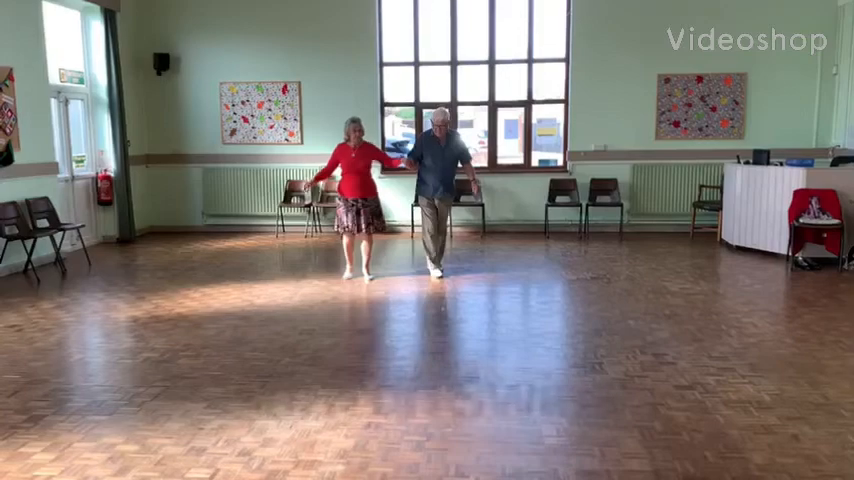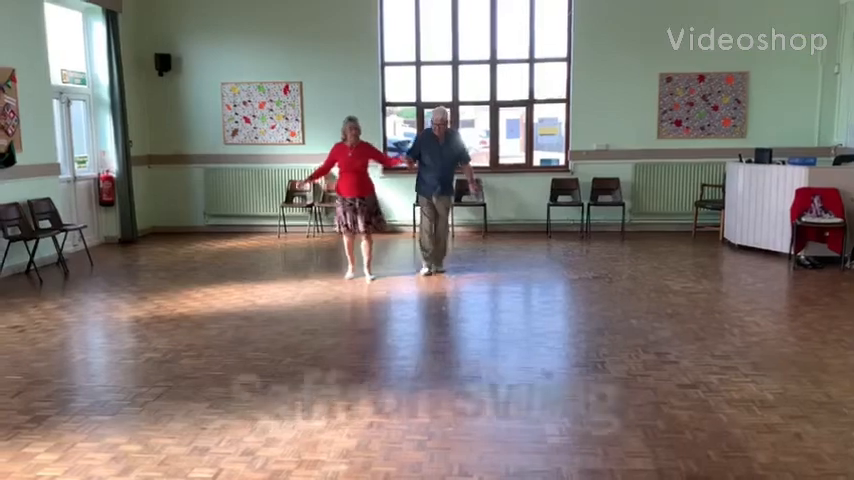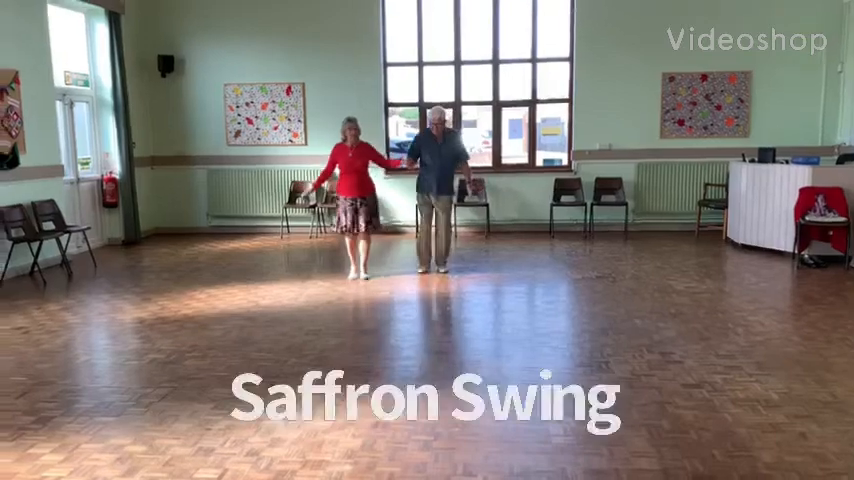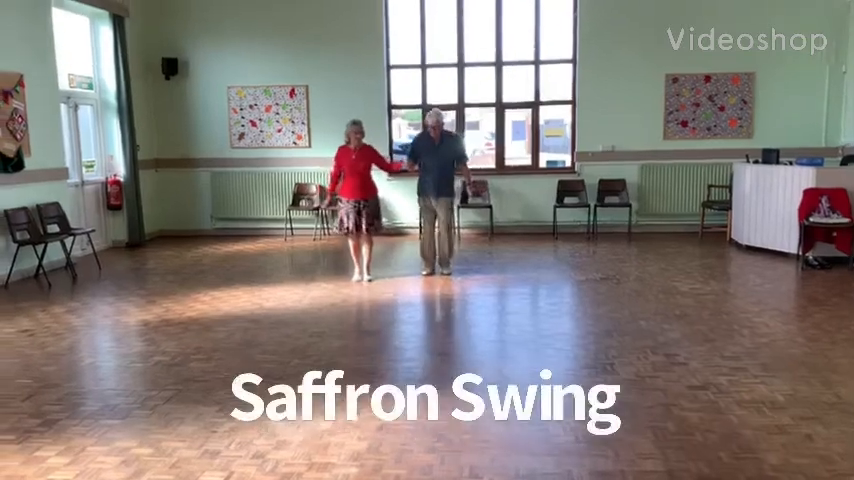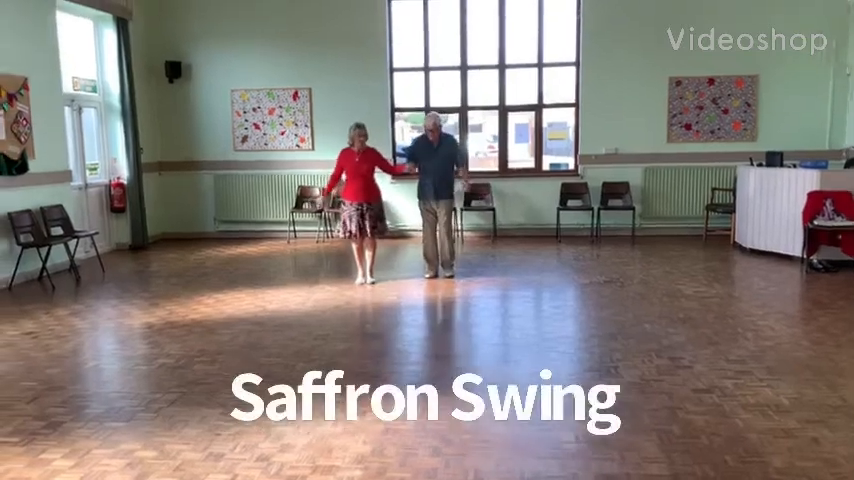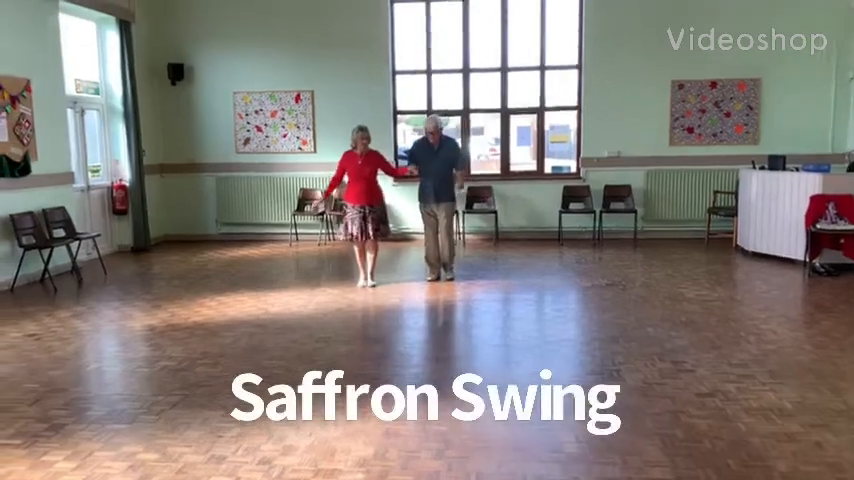
dt=0.2s
person 1, frame 1
left shoulder: (455, 138)
right shoulder: (424, 139)
left elbow: (465, 162)
right elbow: (413, 161)
left wrist: (473, 180)
right wrist: (408, 163)
left hip: (446, 192)
right hip: (426, 191)
left knee: (441, 229)
right knee: (429, 229)
left ankle: (437, 261)
right ankle: (432, 264)
person 1, frame 2
left shoulder: (455, 138)
right shoulder: (423, 137)
left elbow: (464, 162)
right elbow: (412, 158)
left wrist: (471, 180)
right wrist: (408, 160)
left hip: (445, 191)
right hip: (425, 189)
left knee: (442, 228)
right knee: (426, 227)
left ankle: (439, 261)
right ankle: (426, 262)
person 1, frame 3
left shoulder: (454, 137)
right shoulder: (421, 137)
left elbow: (463, 162)
right elbow: (412, 158)
left wrist: (468, 181)
right wrist: (409, 162)
left hip: (445, 190)
right hip: (425, 189)
left knee: (444, 227)
right knee: (424, 226)
left ankle: (442, 262)
right ankle: (423, 263)
person 1, frame 4
left shoulder: (453, 139)
right shoulder: (420, 139)
left elbow: (461, 164)
right elbow: (412, 161)
left wrist: (468, 182)
right wrist: (410, 165)
left hip: (445, 192)
right hip: (425, 191)
left knee: (445, 229)
right knee: (427, 229)
left ankle: (445, 263)
right ankle: (428, 264)
person 1, frame 5
left shoulder: (451, 142)
right shoulder: (418, 143)
left elbow: (461, 165)
right elbow: (411, 164)
left wrist: (465, 179)
right wrist: (411, 166)
left hip: (445, 194)
right hip: (425, 194)
left knee: (445, 230)
right knee: (428, 232)
left ankle: (448, 266)
right ankle: (431, 267)
person 1, frame 6
left shoulder: (451, 144)
right shoulder: (418, 145)
left elbow: (460, 168)
right elbow: (412, 165)
left wrist: (460, 181)
right wrist: (413, 168)
left hip: (446, 197)
right hip: (426, 197)
left knee: (446, 233)
right knee: (430, 235)
left ankle: (448, 268)
right ankle: (433, 270)
person 2, frame 1
left shoulder: (369, 148)
right shoulder: (340, 149)
left elbow: (388, 161)
right elbow: (328, 169)
left wrist: (401, 161)
right wrist: (314, 180)
left hip: (367, 196)
right hip: (347, 197)
left knee: (367, 233)
right knee: (348, 233)
left ankle: (366, 268)
right ankle: (349, 267)
person 2, frame 2
left shoulder: (366, 147)
right shoulder: (338, 148)
left elbow: (386, 160)
right elbow: (325, 167)
left wrist: (400, 160)
right wrist: (310, 178)
left hip: (364, 195)
right hip: (345, 196)
left knee: (365, 232)
right knee: (347, 232)
left ankle: (367, 268)
right ankle: (351, 267)
person 2, frame 3
left shoulder: (366, 148)
right shoulder: (338, 149)
left elbow: (384, 162)
right elbow: (328, 171)
left wrist: (400, 162)
right wrist: (314, 186)
left hip: (365, 195)
right hip: (345, 196)
left knee: (364, 232)
right knee: (349, 233)
left ankle: (363, 267)
right ankle: (354, 267)
person 2, frame 4
left shoulder: (369, 150)
right shoulder: (342, 151)
left elbow: (386, 166)
right elbow: (336, 175)
left wrist: (402, 165)
right wrist: (330, 194)
left hip: (367, 197)
right hip: (348, 198)
left knee: (367, 233)
right knee: (352, 234)
left ankle: (366, 269)
right ankle: (357, 269)
person 2, frame 5
left shoulder: (372, 153)
right shoulder: (344, 154)
left elbow: (389, 168)
right elbow: (336, 176)
left wrist: (405, 167)
right wrist: (326, 193)
left hip: (371, 200)
right hip: (351, 201)
left knee: (370, 236)
right knee: (355, 237)
left ankle: (370, 272)
right ankle: (360, 272)
person 2, frame 6
left shoulder: (375, 155)
right shoulder: (347, 156)
left elbow: (392, 171)
right elbow: (337, 178)
left wrist: (407, 170)
right wrist: (325, 195)
left hip: (373, 202)
right hip: (353, 203)
left knee: (372, 239)
right knee: (357, 240)
left ankle: (370, 275)
right ankle: (362, 274)
